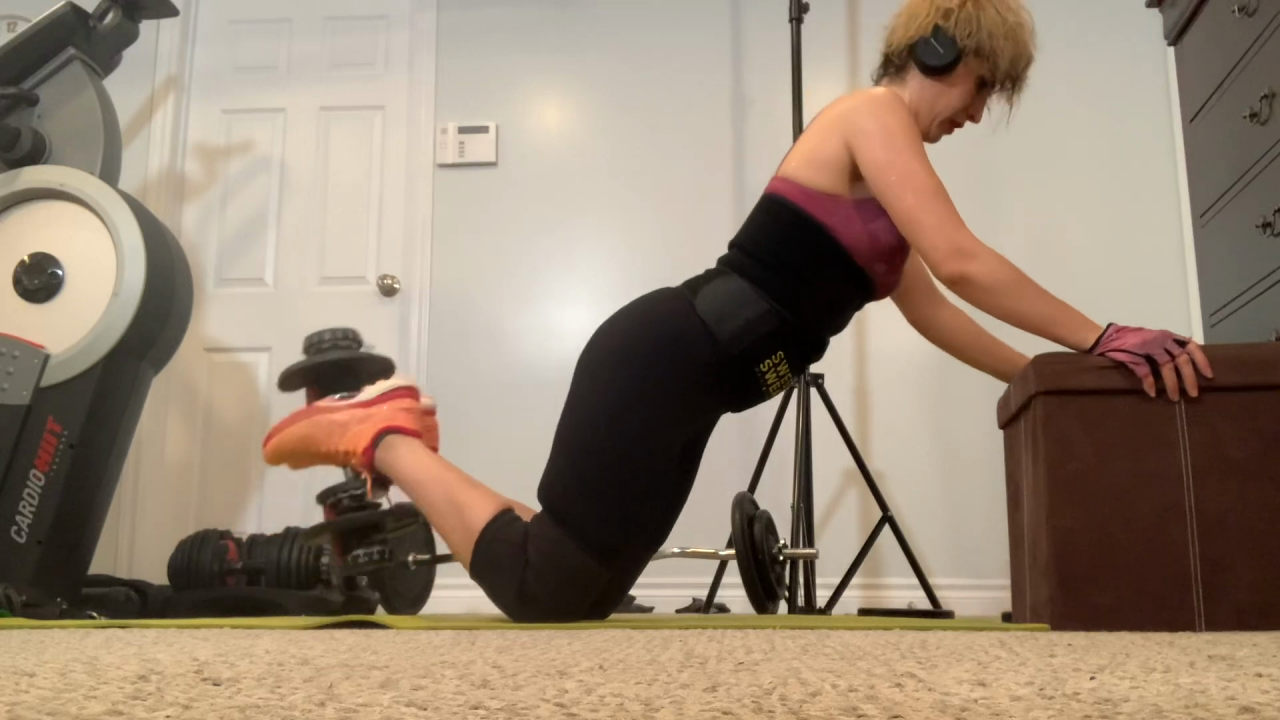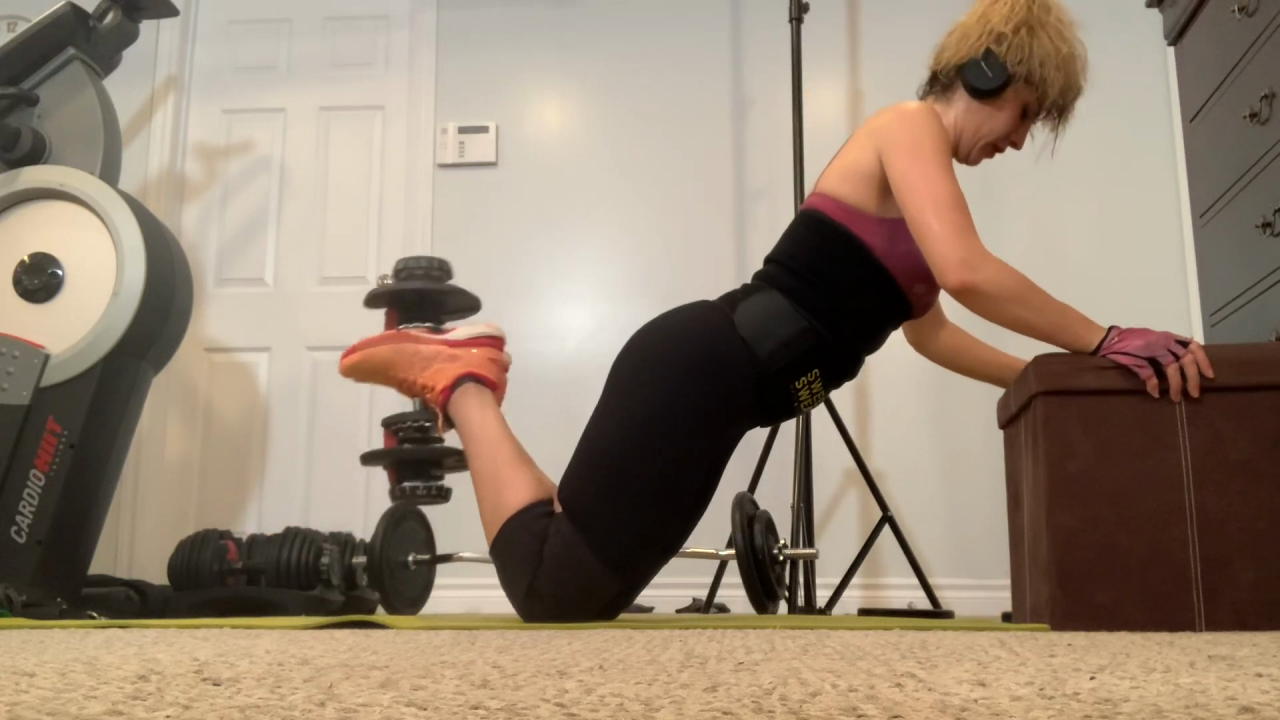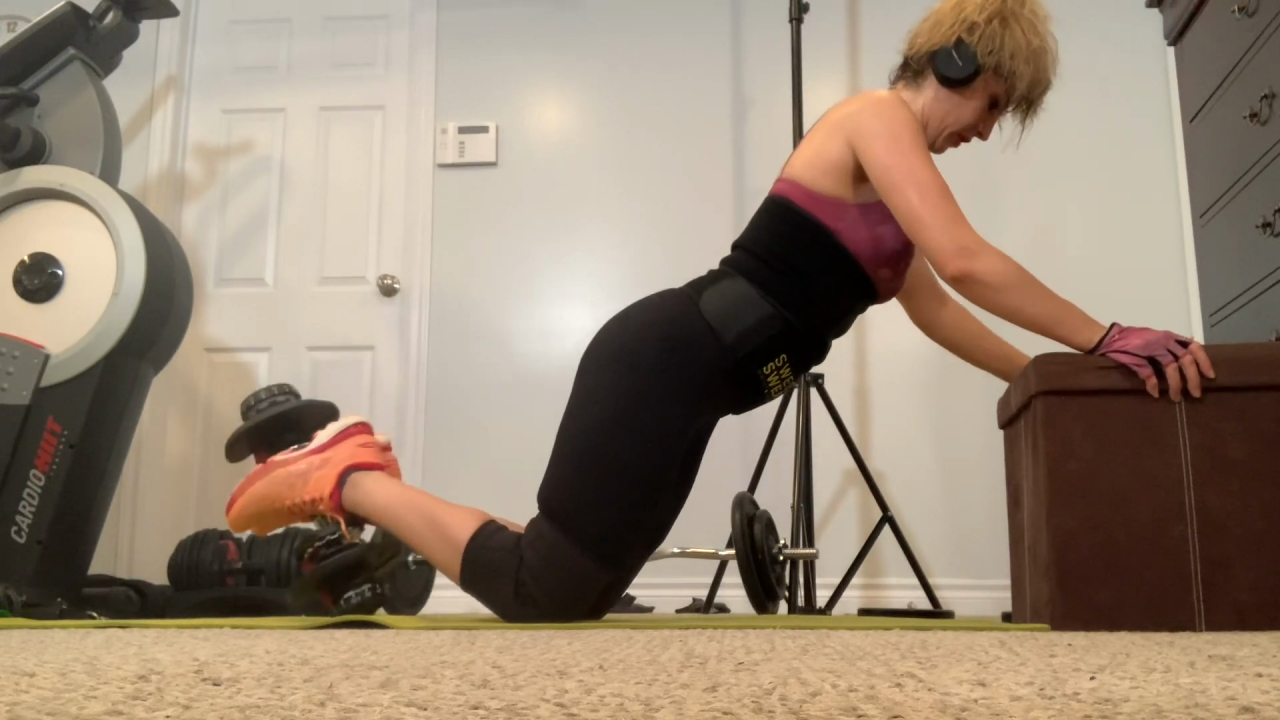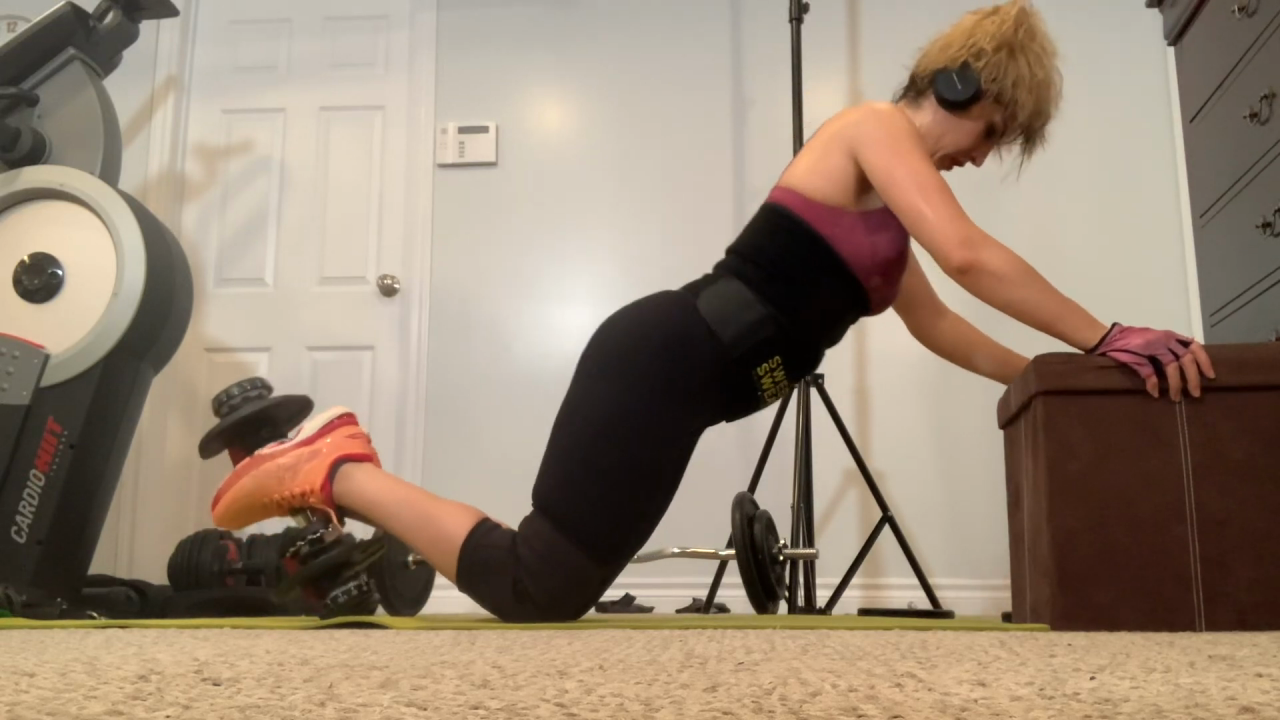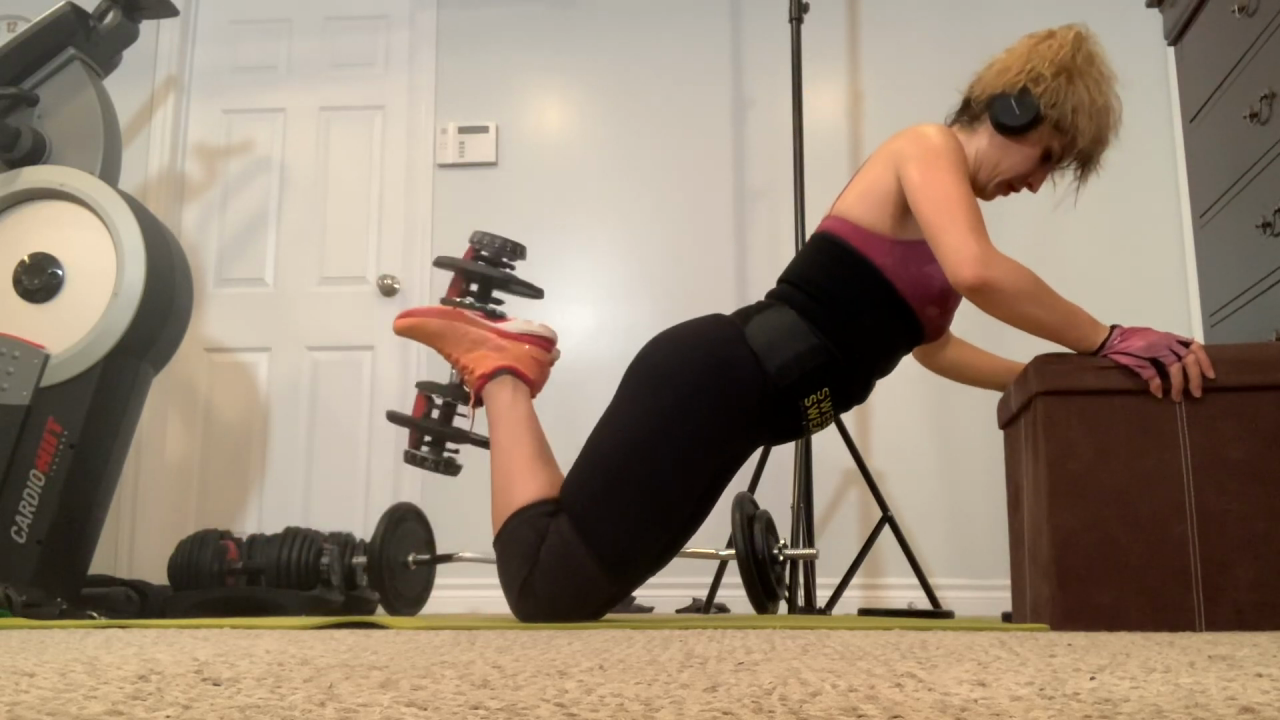
dt=1s
person 1, frame 1
left shoulder: (880, 171)
right shoulder: (871, 115)
left elbow: (930, 308)
right elbow: (962, 261)
right wrist: (1102, 339)
left hip: (681, 381)
right hip: (662, 361)
left knee: (580, 594)
right knee: (543, 593)
left ankle: (403, 442)
right ankle: (381, 437)
person 1, frame 2
left shoulder: (917, 173)
right shoulder: (908, 127)
left elbow: (930, 330)
right elbow: (969, 274)
right wrist: (1105, 341)
left hip: (715, 388)
right hip: (697, 372)
left knee: (588, 590)
right knee: (556, 592)
left ankle: (466, 387)
right ankle: (461, 383)
person 1, frame 3
left shoulder: (888, 171)
right shoulder: (877, 115)
left elbow: (936, 308)
right elbow: (964, 260)
right wrist: (1105, 338)
left hip: (682, 380)
right hip: (665, 363)
left knee: (574, 591)
right knee: (542, 594)
left ankle: (374, 485)
right ankle: (346, 479)
person 1, frame 4
left shoulder: (885, 202)
right shoulder: (875, 128)
left elbow: (932, 322)
right elbow: (967, 255)
right wrist: (1108, 339)
left hip: (675, 380)
right hip: (662, 363)
left knee: (552, 584)
right knee: (537, 590)
left ankle: (346, 482)
right ankle: (332, 469)
person 1, frame 5
left shoulder: (940, 199)
right shoulder: (927, 147)
left elbow: (935, 347)
right elbow: (977, 274)
right wrist: (1108, 341)
left hip: (728, 396)
right hip: (709, 382)
left knee: (576, 582)
right knee: (550, 591)
left ankle: (506, 366)
right ankle: (500, 365)
